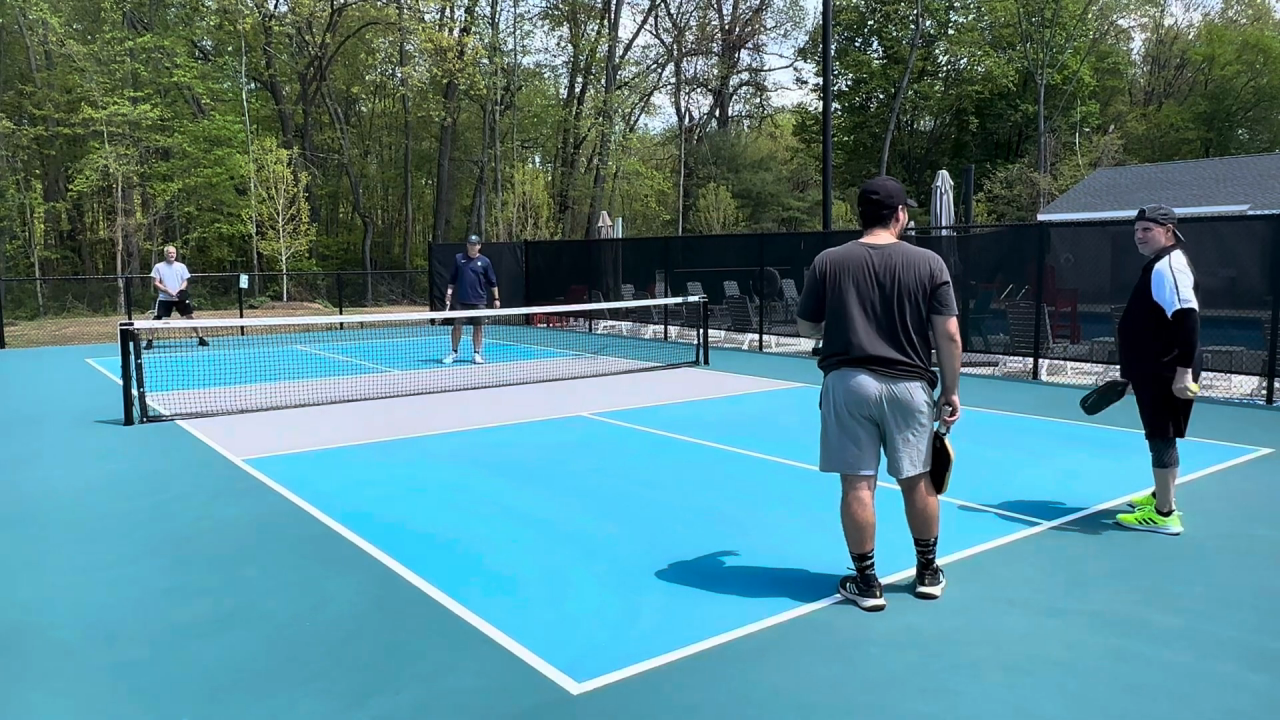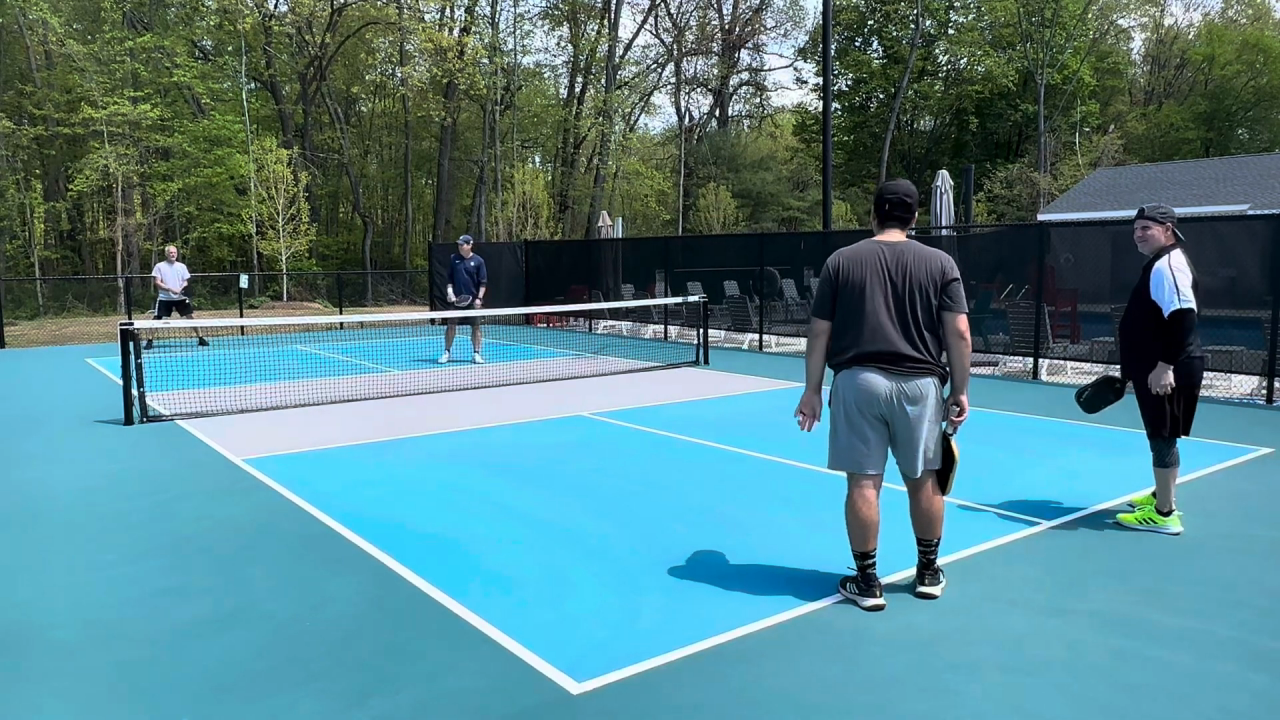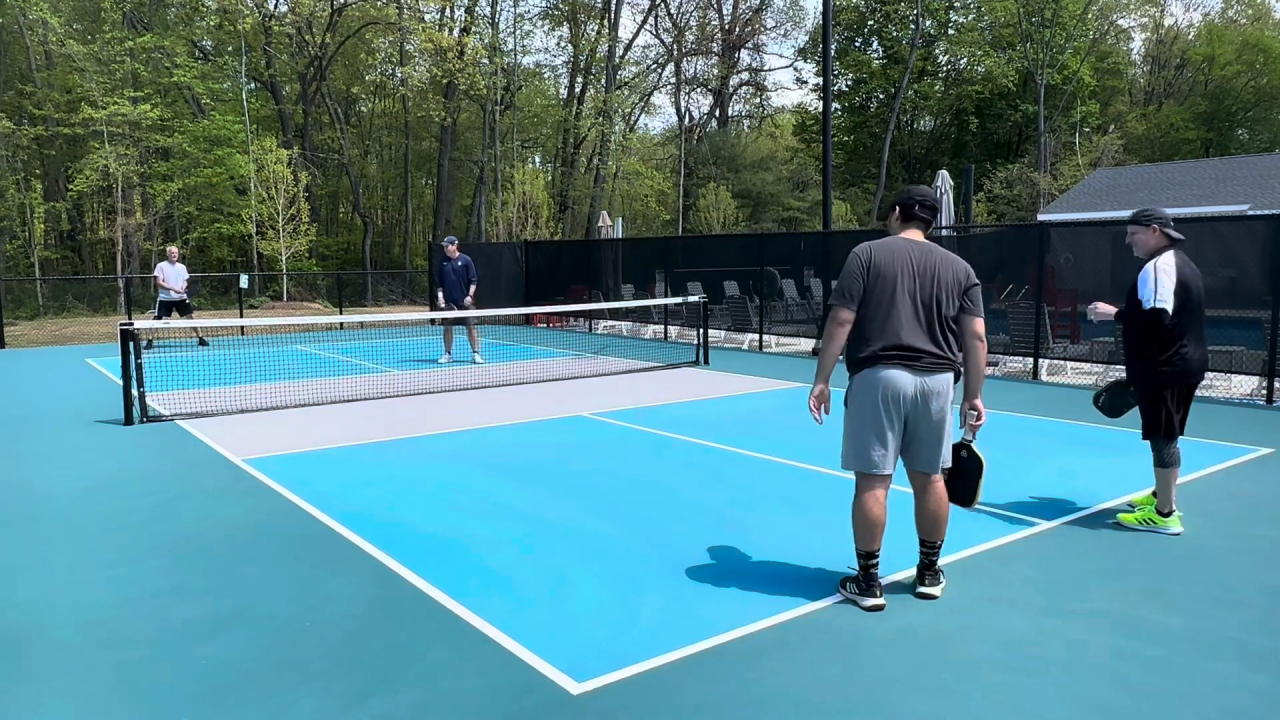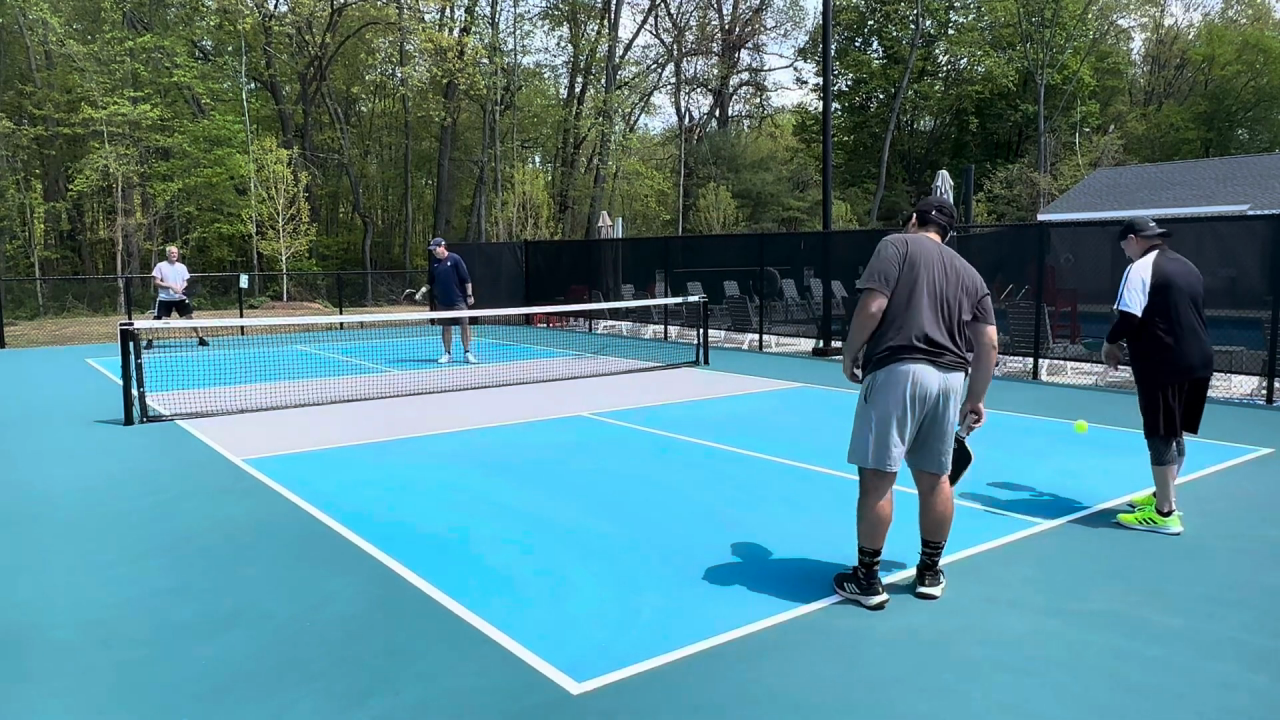
dt=0.3s
person 1, frame 1
left shoulder: (828, 262)
right shoulder: (928, 263)
left elbow: (807, 326)
right elbow: (949, 335)
right wrist: (950, 391)
left hip: (849, 383)
right hip: (908, 385)
left knee: (857, 484)
right knee: (918, 480)
left ankle: (866, 582)
right ankle: (927, 573)
person 1, frame 2
left shoulder: (841, 261)
right shoulder: (940, 263)
left elbow: (819, 331)
right elbow: (959, 334)
left wrist: (810, 390)
right wrist: (959, 390)
left hip: (858, 382)
right hip: (918, 383)
left knee: (863, 482)
right knee: (922, 480)
left ankle: (867, 581)
right ankle: (928, 572)
person 1, frame 3
left shoulder: (867, 254)
right shoulder: (958, 267)
left elbow: (841, 321)
right elbow: (976, 337)
left wrist: (821, 380)
right wrist: (973, 394)
left hip: (878, 378)
right hip: (935, 381)
left knee: (872, 482)
right knee: (930, 479)
left ankle: (868, 581)
right ankle: (928, 573)
person 1, frame 4
left shoulder: (897, 244)
right shoulder: (970, 273)
left elbow: (872, 306)
right elbow: (988, 345)
left wrist: (850, 357)
right wrist: (975, 399)
left hip: (898, 372)
right hip: (949, 378)
left knee: (876, 476)
right knee: (934, 479)
left ankle: (867, 579)
right ankle: (930, 572)
person 2, frame 1
left shoulder: (1168, 267)
right shoulder: (1161, 265)
left elbow: (1187, 319)
left wrist: (1184, 370)
left hip: (1165, 371)
right hip: (1156, 369)
left knee: (1161, 437)
right knee: (1161, 435)
left ankle: (1164, 514)
right ankle: (1161, 496)
person 2, frame 2
left shoulder: (1167, 265)
right shoulder: (1161, 264)
left elbow: (1182, 318)
left wrist: (1163, 366)
right wrist: (1137, 369)
left hip: (1164, 371)
right hip: (1157, 369)
left knee: (1162, 437)
right knee: (1162, 435)
left ankle: (1164, 514)
right ankle: (1162, 496)
person 2, frame 3
left shoulder: (1158, 266)
right shoulder: (1180, 263)
left elbow: (1156, 318)
left wrist: (1114, 313)
left hip: (1164, 368)
right hip: (1184, 363)
left knee: (1162, 436)
right knee: (1166, 434)
left ankle: (1164, 514)
right ankle: (1162, 496)
person 2, frame 4
left shoulder: (1140, 268)
right shoulder: (1188, 267)
left elbow: (1128, 318)
left wrist: (1111, 342)
left hip: (1164, 366)
right hip: (1196, 361)
left knee: (1159, 435)
right knee: (1173, 433)
left ankle: (1164, 513)
right ankle: (1163, 496)
